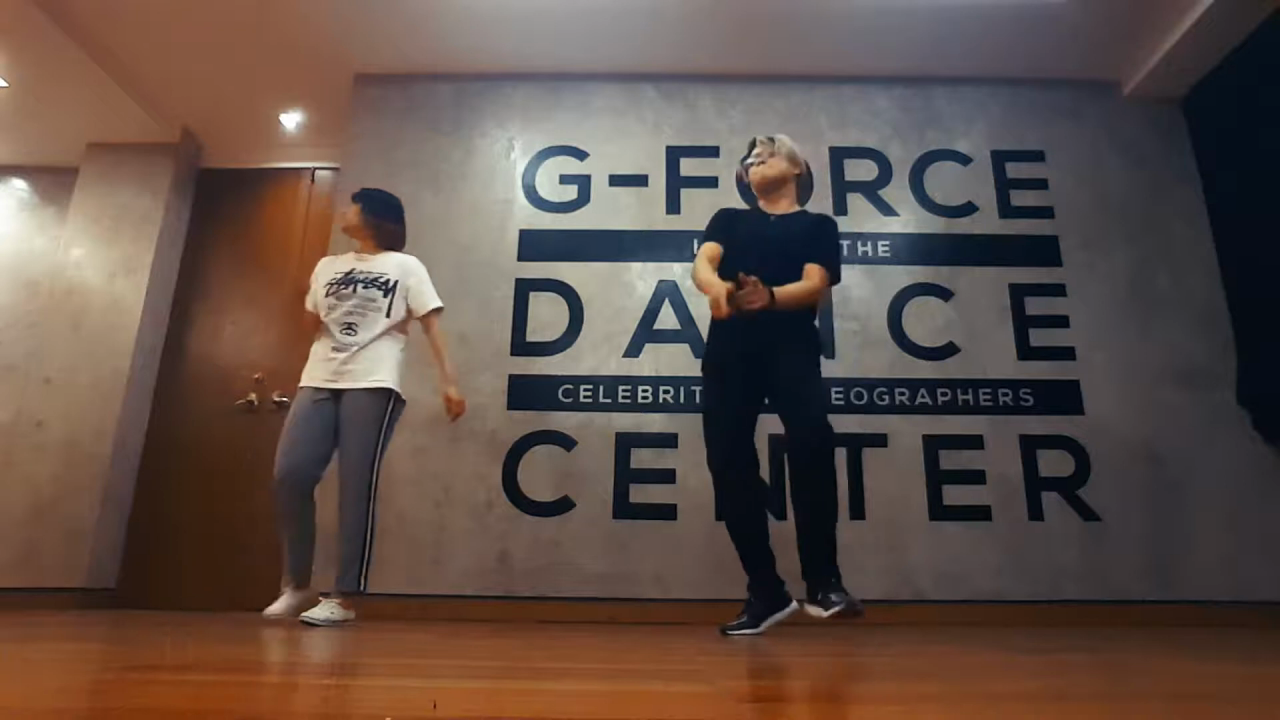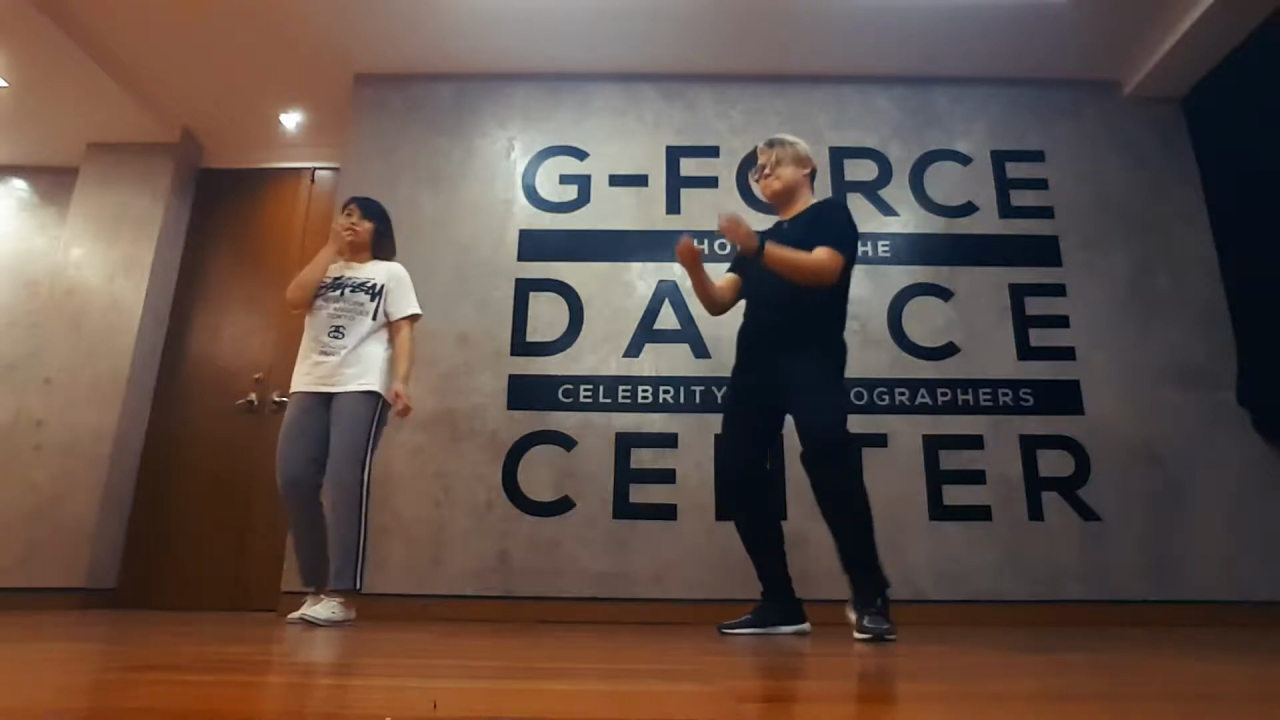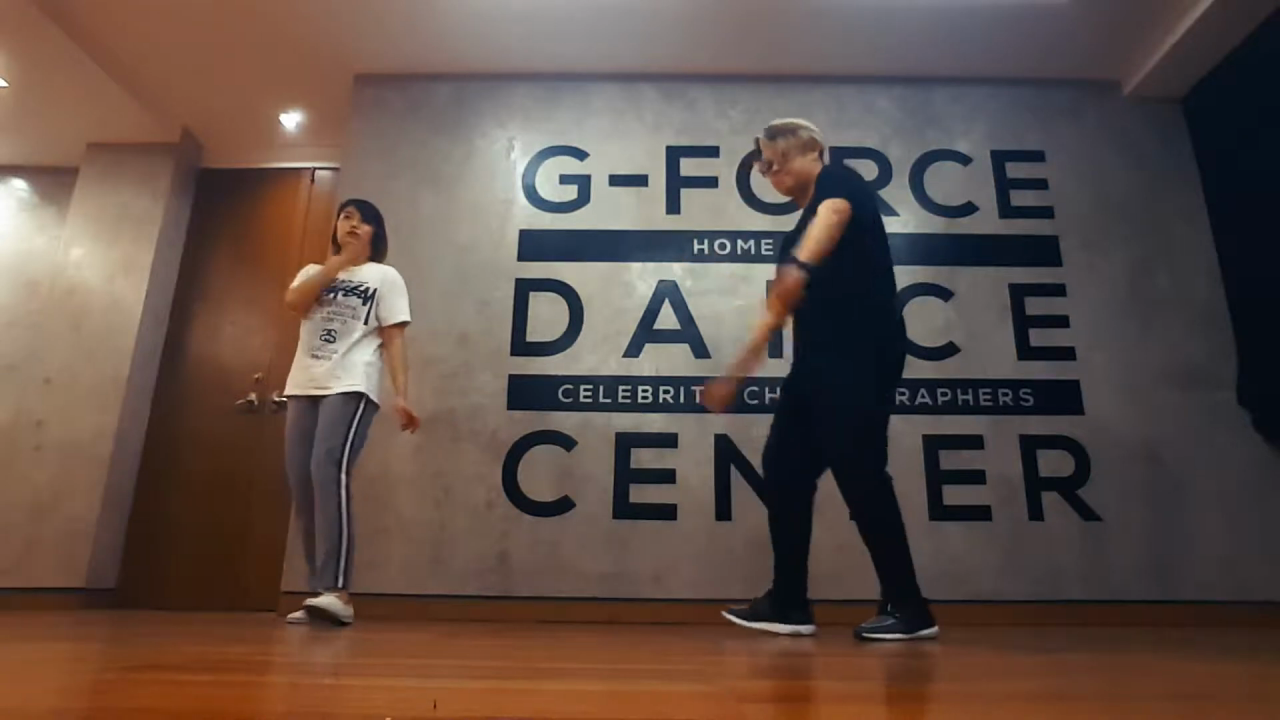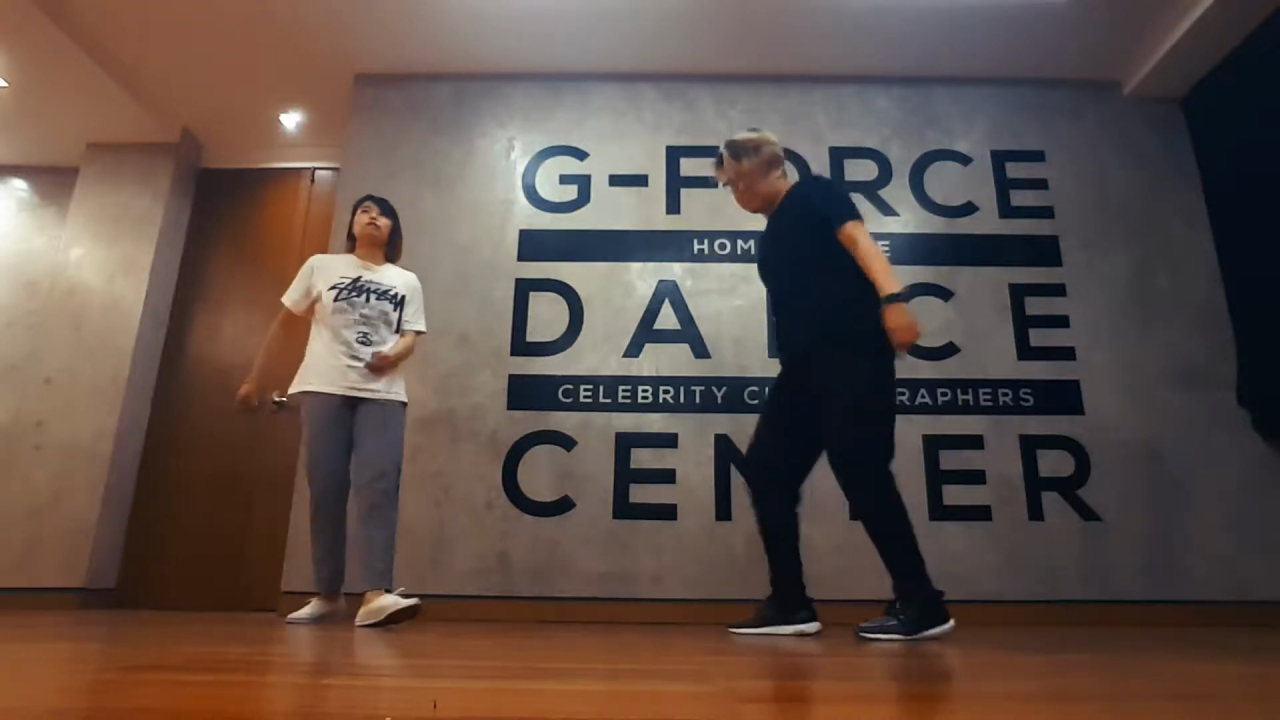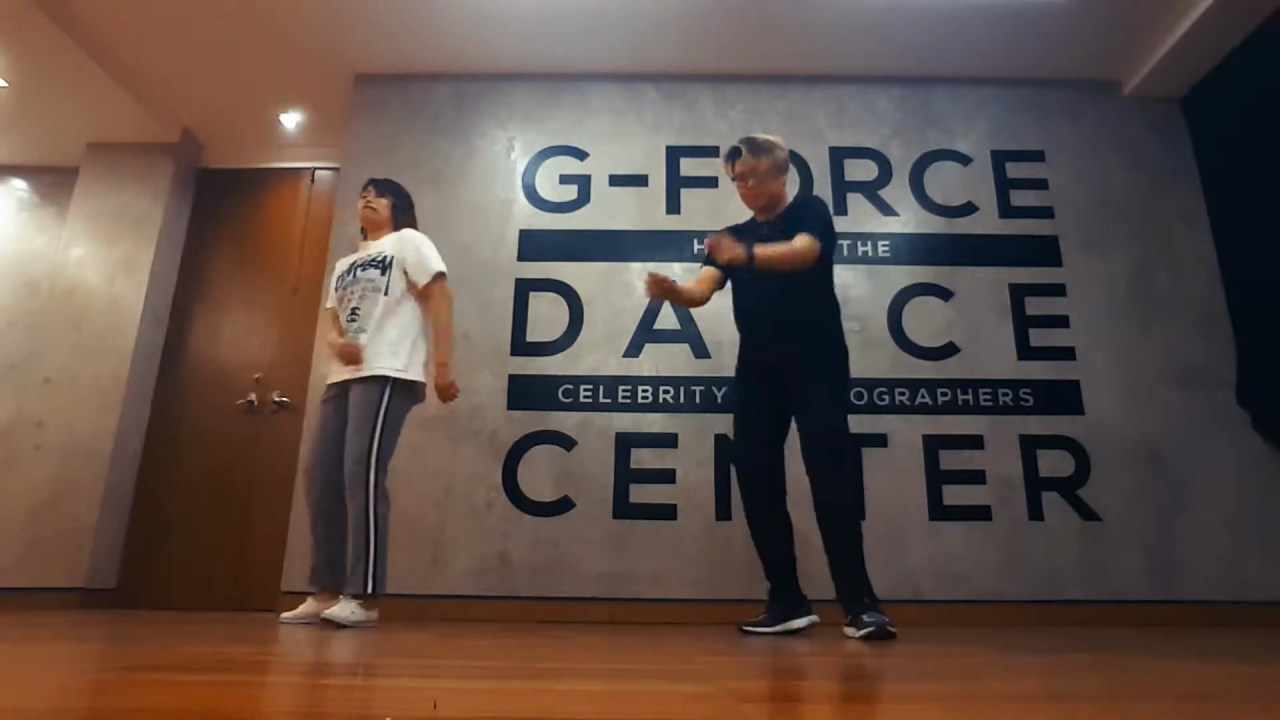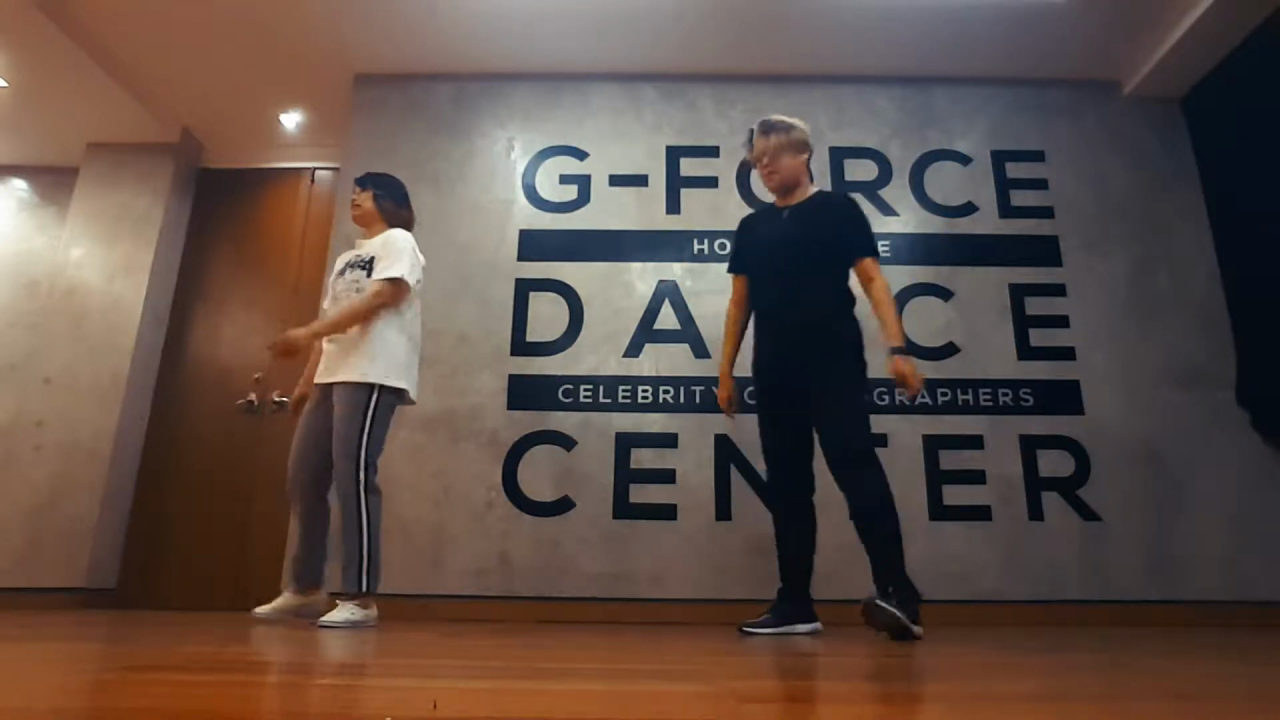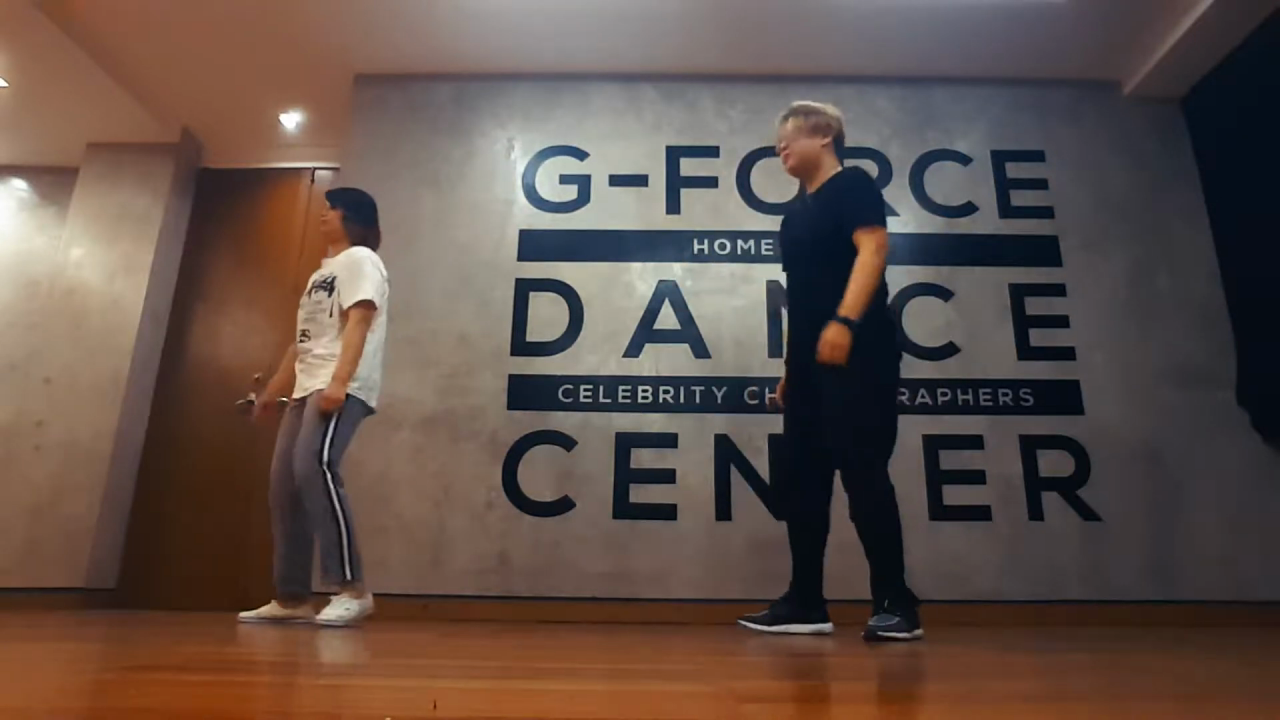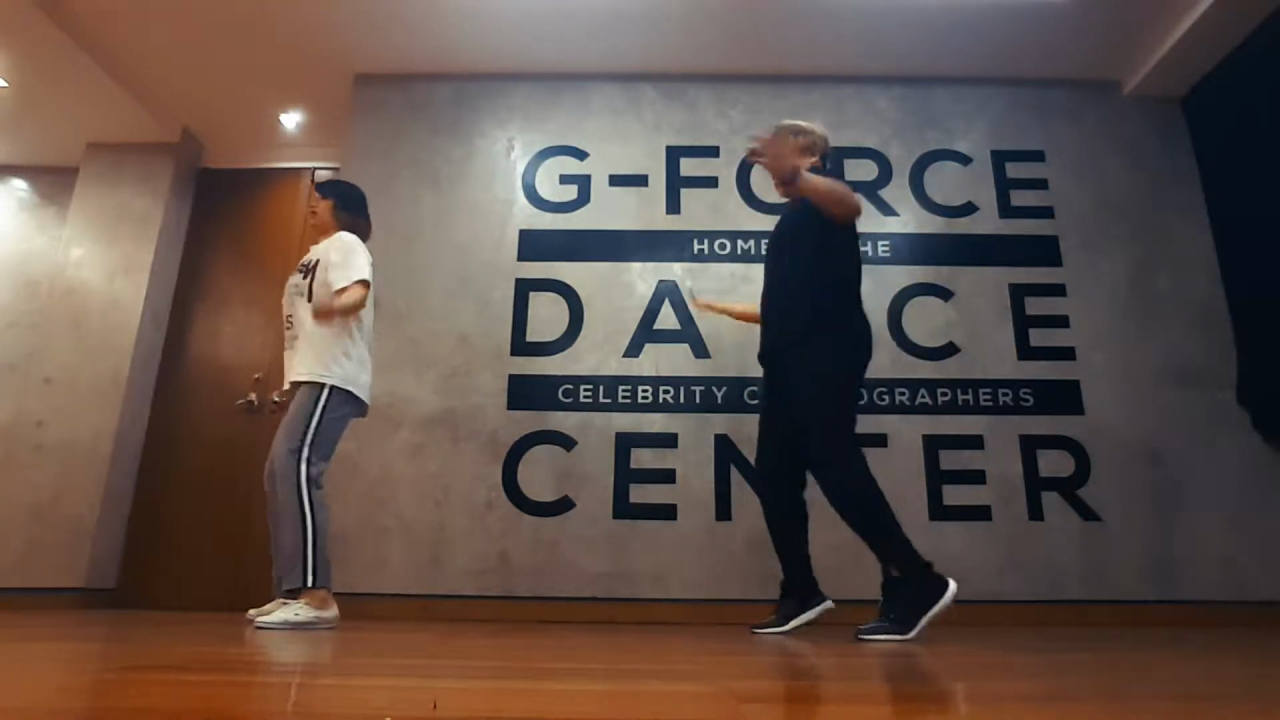
dt=0.5s
person 1, frame 1
left shoulder: (817, 225)
right shoulder: (728, 219)
left elbow: (816, 288)
right elbow: (702, 263)
left wrist: (768, 297)
right wrist: (714, 287)
left hip: (791, 348)
right hip: (728, 353)
left knee: (811, 441)
right knee: (730, 463)
left ankle: (823, 582)
right ankle: (766, 592)
person 1, frame 2
left shoulder: (830, 214)
right shoulder: (757, 238)
left elbow: (824, 268)
right elbow: (717, 302)
left wrist: (757, 248)
right wrist: (694, 268)
left hip: (812, 356)
right hip: (754, 364)
left knee: (827, 446)
right knee: (740, 474)
left ankle: (868, 593)
right ankle: (779, 602)
person 1, frame 3
left shoulder: (841, 180)
right shoulder: (800, 229)
left elbow: (832, 221)
right elbow: (778, 310)
left wrist: (798, 266)
right wrist: (735, 372)
left hip: (860, 347)
right hip: (817, 358)
left knee: (855, 466)
right knee: (784, 470)
left ankle: (907, 605)
right ankle: (788, 602)
person 1, frame 4
left shoulder: (813, 196)
right shoulder: (770, 239)
left elbow: (859, 241)
left wrist: (891, 297)
left hip: (850, 355)
right hip: (802, 367)
left knee: (859, 469)
right knee: (766, 469)
left ankle: (921, 603)
right ankle: (790, 602)
person 1, frame 5
left shoulder: (810, 211)
right shoulder: (731, 236)
left elbow: (803, 250)
right elbow: (701, 290)
left wrist: (746, 255)
right wrist: (671, 290)
left hip: (818, 359)
right hip: (757, 367)
left knee: (830, 467)
right knee: (755, 476)
left ankle: (858, 600)
right ankle: (787, 601)
person 1, frame 6
left shoulder: (837, 209)
right shoulder: (752, 227)
left elbow: (872, 278)
right elbow: (740, 302)
left wrist: (897, 347)
right wrist: (726, 371)
left hip: (835, 362)
right hip: (774, 370)
left knee: (854, 464)
right knee: (785, 484)
left ankle: (897, 593)
right ankle: (795, 604)
person 1, frame 7
left shoulder: (852, 185)
right shoulder: (798, 211)
left elbow: (874, 249)
left wrist: (845, 321)
right wrist: (792, 366)
left hip: (857, 351)
right hip: (811, 358)
left knee: (862, 470)
right knee: (801, 476)
left ankle: (895, 604)
right ankle: (806, 601)
person 1, frame 8
left shoulder: (819, 197)
right shoulder: (793, 220)
left elbow: (848, 204)
left wrist: (792, 173)
right wrist: (716, 307)
left hip: (829, 350)
right hip: (788, 358)
left knee: (833, 462)
right knee: (775, 475)
left ankle: (914, 580)
right ankle: (801, 593)
person 2, frame 1
left shoulder: (405, 267)
right shoulder: (327, 266)
left elbow: (431, 325)
right elbow: (310, 323)
left wrist: (448, 381)
right wrist: (303, 315)
left hip: (372, 385)
right hip: (319, 382)
left knee: (357, 485)
right knee: (290, 474)
left ankle: (342, 597)
right ankle: (297, 584)
person 2, frame 2
left shoulder: (392, 273)
right shoulder: (322, 270)
left elbow: (402, 332)
right elbow: (294, 298)
left wrist: (400, 381)
right wrist: (330, 248)
left hip: (361, 386)
right hip: (309, 386)
left knee: (347, 482)
right knee: (293, 481)
left ankle: (340, 595)
right ankle: (318, 588)
person 2, frame 3
left shoulder: (385, 277)
right shoulder: (313, 273)
left elbow: (393, 338)
right elbow: (293, 301)
left wrist: (401, 394)
right wrist: (338, 263)
left hip: (351, 387)
right hip: (303, 389)
left knee: (330, 477)
right knee: (303, 489)
left ankle: (334, 591)
right ankle: (323, 591)
person 2, frame 4
left shoulder: (407, 282)
right shoulder: (320, 267)
left elbow: (410, 336)
right elbow: (284, 321)
left wrist: (394, 356)
right wrist: (253, 377)
left hip: (381, 393)
right hip: (323, 388)
left knee: (379, 484)
right knee: (325, 489)
left ankle: (376, 594)
right ankle: (328, 593)
person 2, frame 5
left shoulder: (409, 241)
right shoulder: (344, 265)
left elbow: (438, 298)
right elbow: (330, 320)
left wrist: (443, 364)
right wrist: (336, 342)
left hip: (389, 371)
right hip: (345, 374)
left knee: (362, 472)
right knee: (322, 478)
left ankle: (363, 598)
right ankle: (327, 591)
person 2, frame 6
left shoulder: (398, 241)
right shoulder: (346, 258)
left elbow: (378, 298)
left wrist: (308, 333)
right wrist: (308, 381)
left hip: (372, 375)
right hip: (333, 373)
left knee: (353, 475)
right knee: (304, 475)
left ankle: (360, 598)
right ankle: (304, 587)
person 2, frame 7
left shoulder: (360, 260)
right shoulder: (323, 271)
left elbow: (358, 322)
left wrist: (339, 382)
right wrist: (273, 390)
left hip: (342, 388)
right hip: (308, 390)
left knee: (316, 468)
right knee: (284, 484)
left ankle: (352, 588)
right ankle: (292, 597)
person 2, frame 8
left shoulder: (345, 244)
right shoulder: (319, 255)
left elbow: (358, 293)
left wrist: (335, 306)
right wrist: (296, 386)
left hip: (330, 380)
right hip: (311, 379)
left knee: (296, 469)
right knee: (279, 475)
left ankle: (316, 597)
right ankle: (292, 592)
